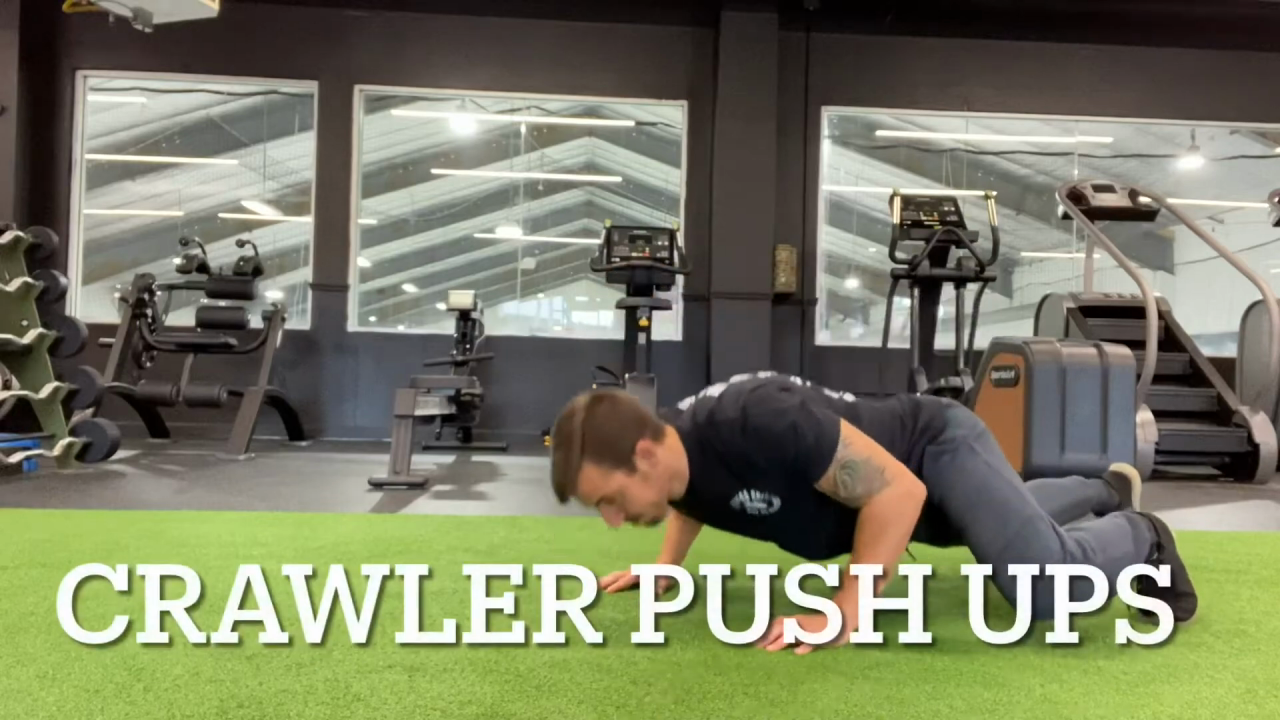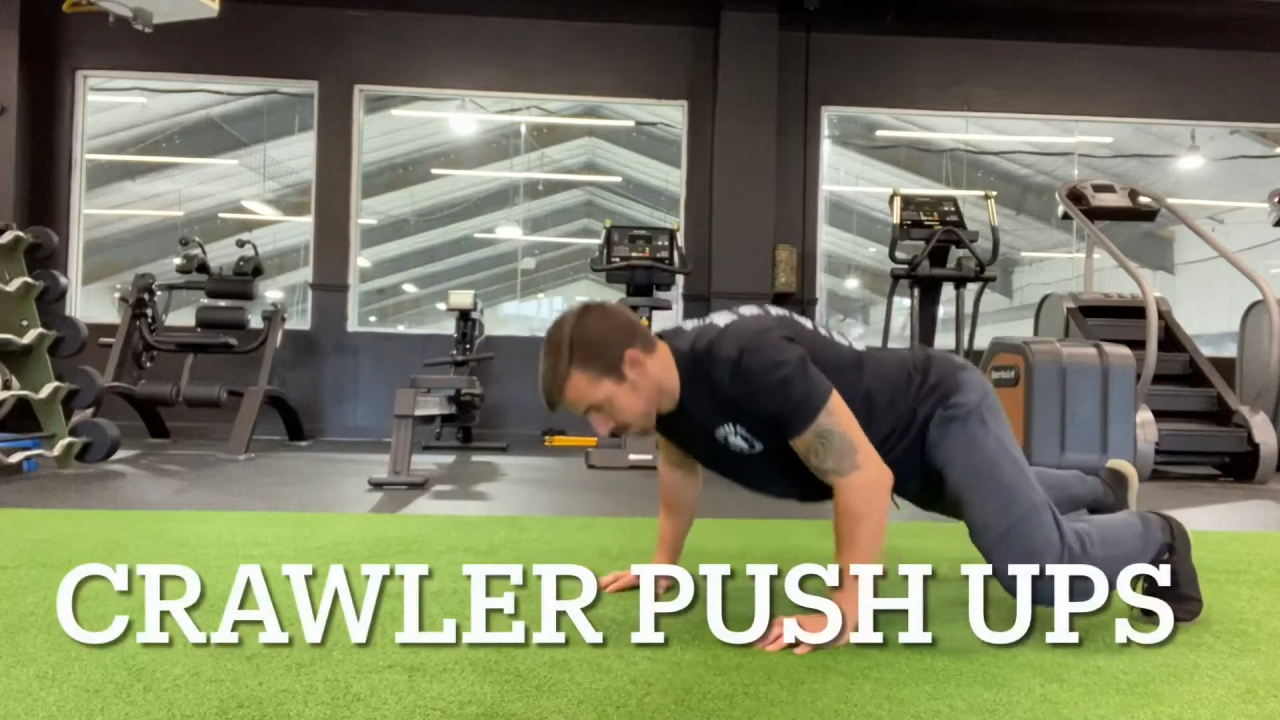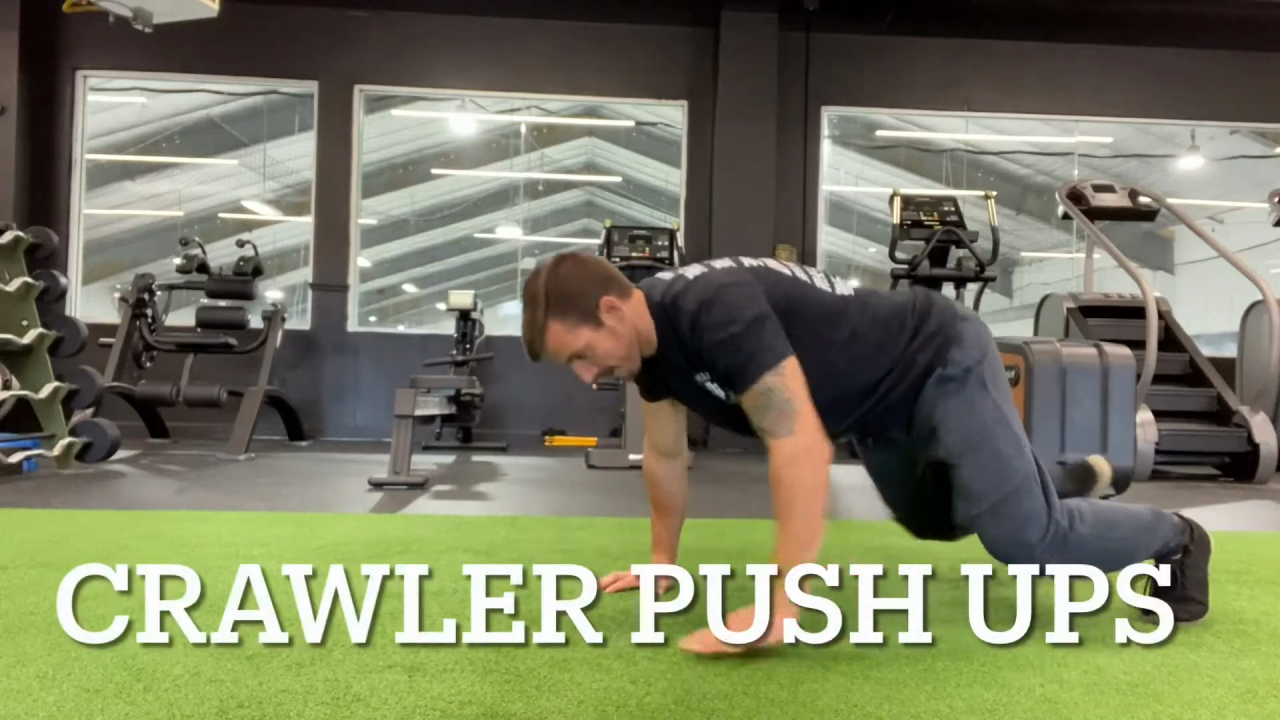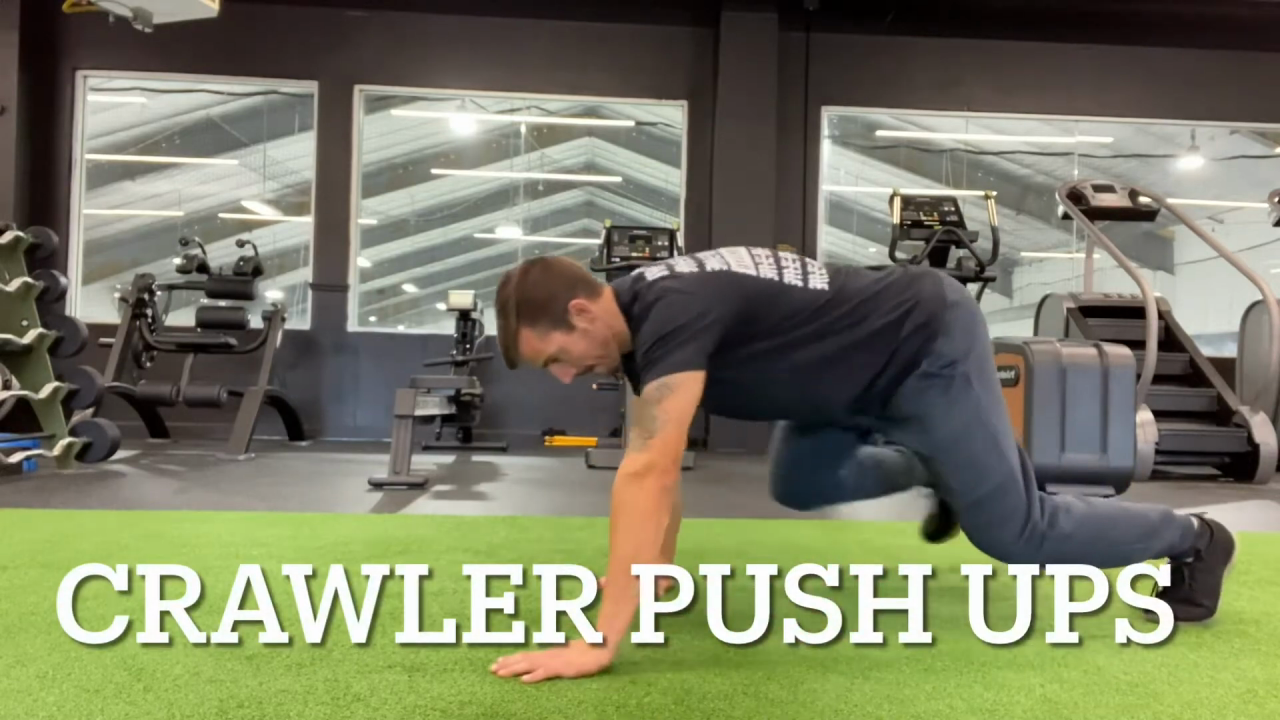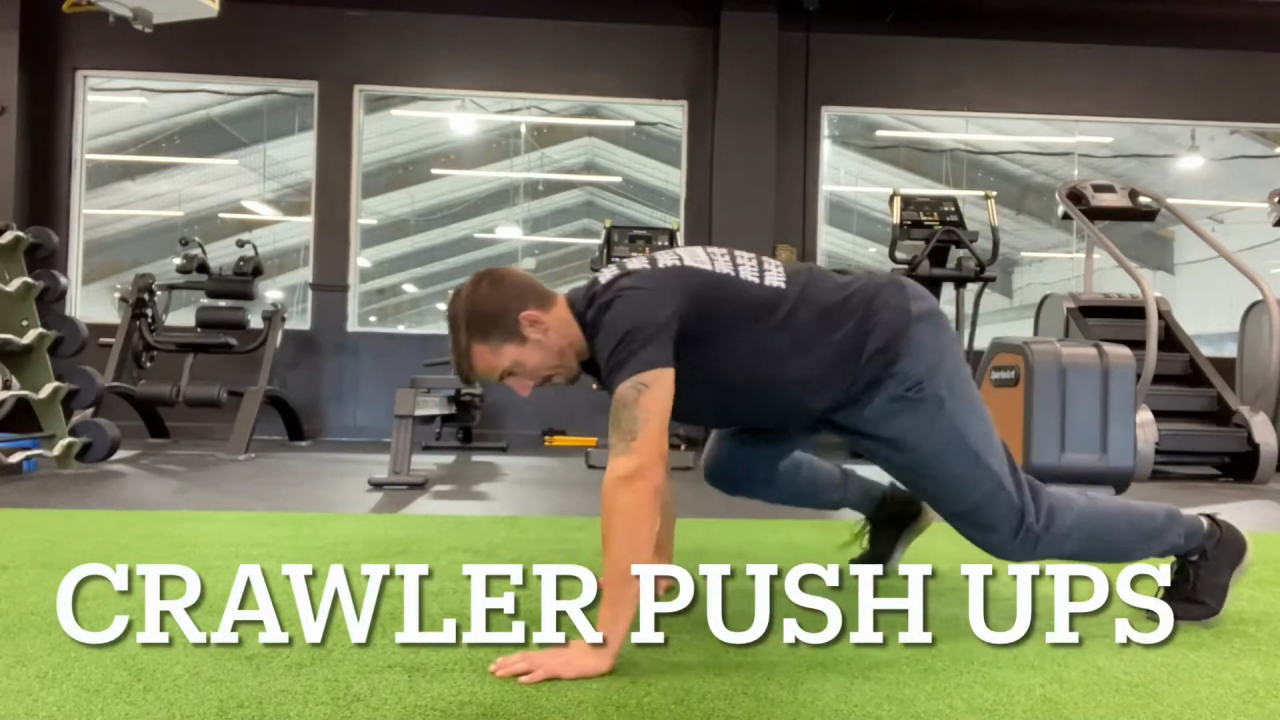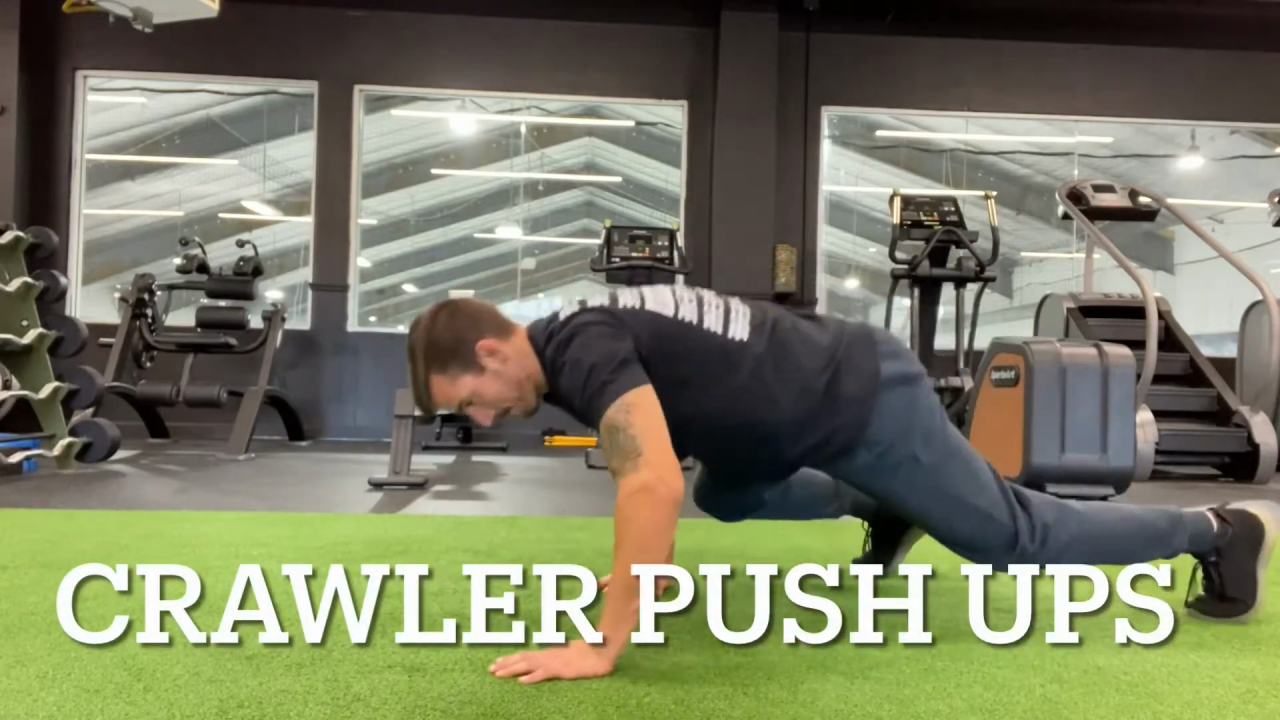
dt=0.2s
person 1, frame 1
left shoulder: (754, 425)
right shoulder: (674, 454)
left elbow: (898, 488)
left wrist: (845, 612)
right wrist: (667, 564)
left hip: (936, 446)
right hip: (899, 485)
left knee: (1043, 582)
right knee: (1011, 514)
left ankle: (1138, 536)
right ankle: (1109, 490)
person 1, frame 2
left shoulder: (748, 361)
right shoulder: (664, 384)
left elbow: (864, 477)
right elbow: (681, 462)
left wrist: (843, 612)
right wrist: (665, 563)
left hip: (943, 407)
right hip: (895, 436)
left knee: (1036, 566)
right knee: (1002, 496)
left ankle: (1151, 537)
right ankle: (1104, 489)
person 1, frame 3
left shoulder: (714, 312)
right shoulder: (650, 336)
left elbow: (800, 448)
right elbow: (665, 455)
left wrist: (785, 607)
right wrist: (662, 560)
left hip: (942, 361)
right hip: (881, 395)
left knee: (1025, 541)
right knee: (935, 517)
left ankle: (1170, 536)
right ankle: (1070, 478)
person 1, frame 4
left shoulder: (669, 313)
right shoulder: (634, 324)
left elbow: (649, 469)
right elbow: (652, 461)
left wrist: (607, 638)
right wrist: (656, 565)
left hip: (930, 343)
right hip: (866, 358)
left knee: (1010, 530)
right knee: (796, 484)
left ankle: (1190, 539)
right ankle: (931, 469)
person 1, frame 5
left shoulder: (625, 314)
right shoulder: (605, 324)
left elbow: (632, 476)
right elbow: (644, 461)
left wrist: (601, 643)
right wrist: (655, 569)
left hip: (897, 356)
right hip: (838, 361)
left knee: (1011, 523)
right knee: (734, 467)
left ankle: (1198, 539)
right ankle: (887, 504)
person 1, frame 6
left shoulder: (581, 351)
right shoulder: (578, 340)
left elbow: (653, 484)
right elbow: (651, 464)
left wrist: (605, 644)
right wrist: (646, 567)
left hip: (867, 405)
right hip: (827, 389)
left knee: (1014, 538)
right knee: (723, 495)
right ankle: (885, 509)
